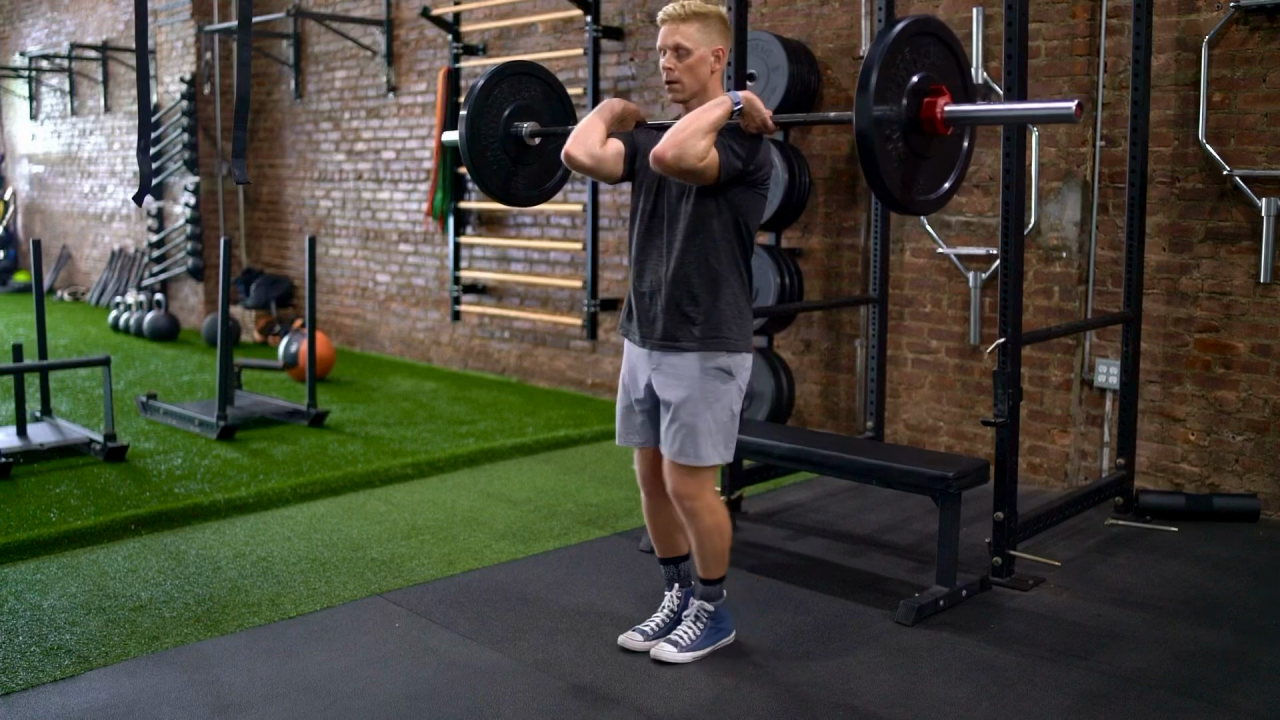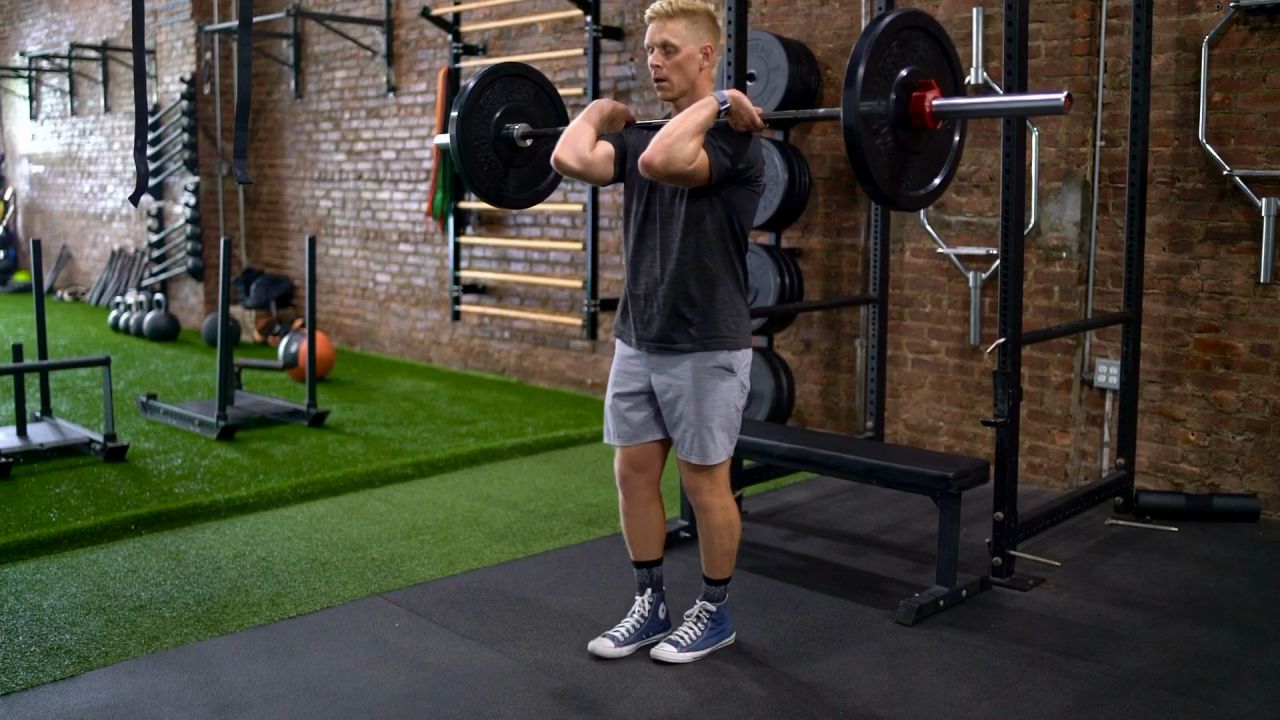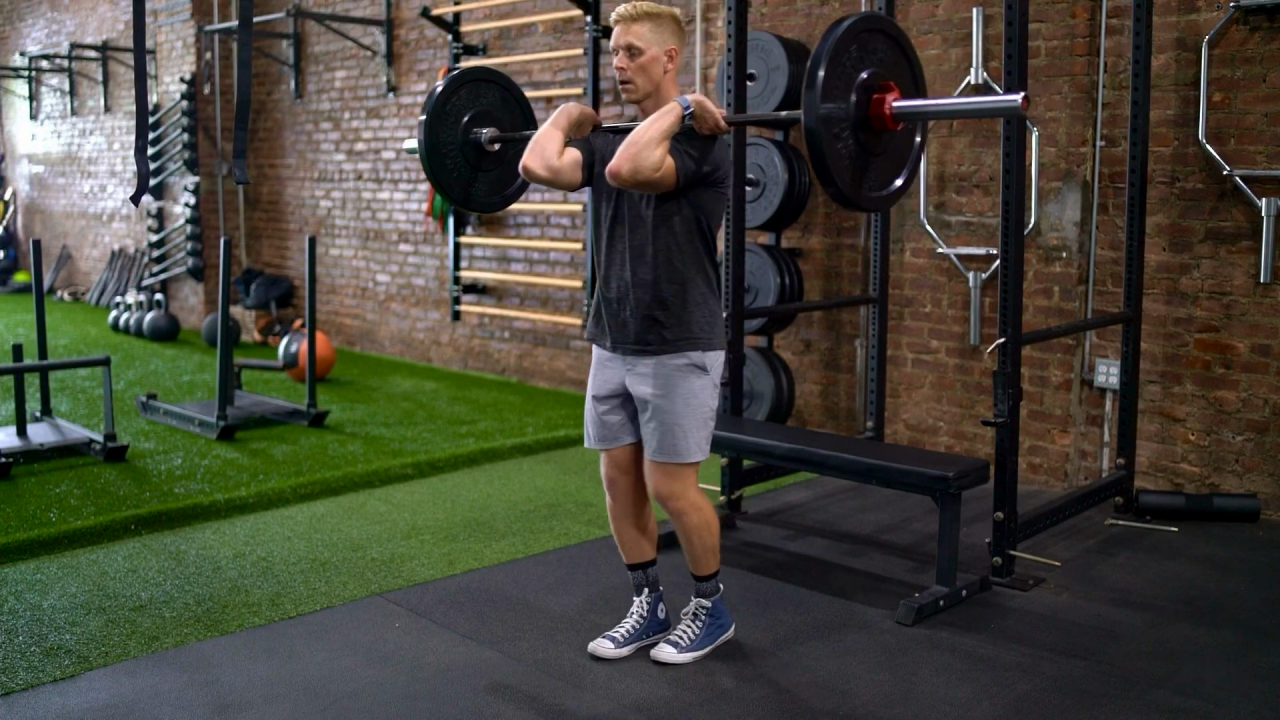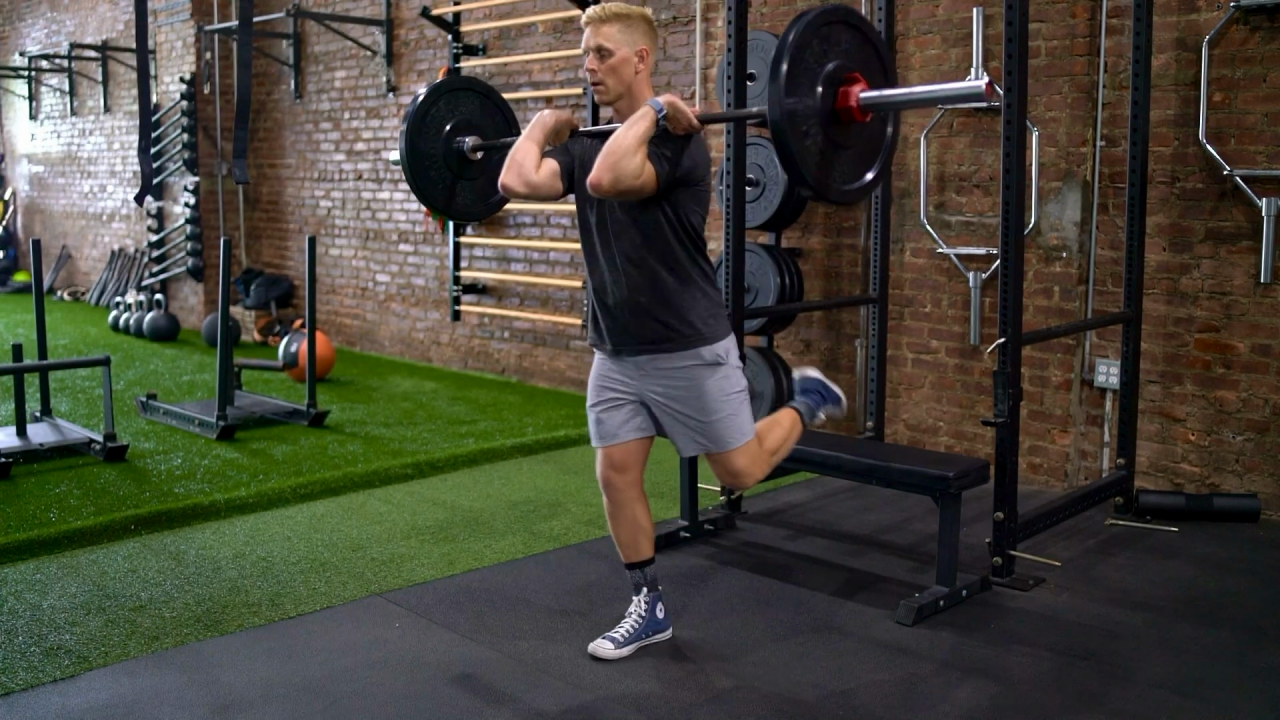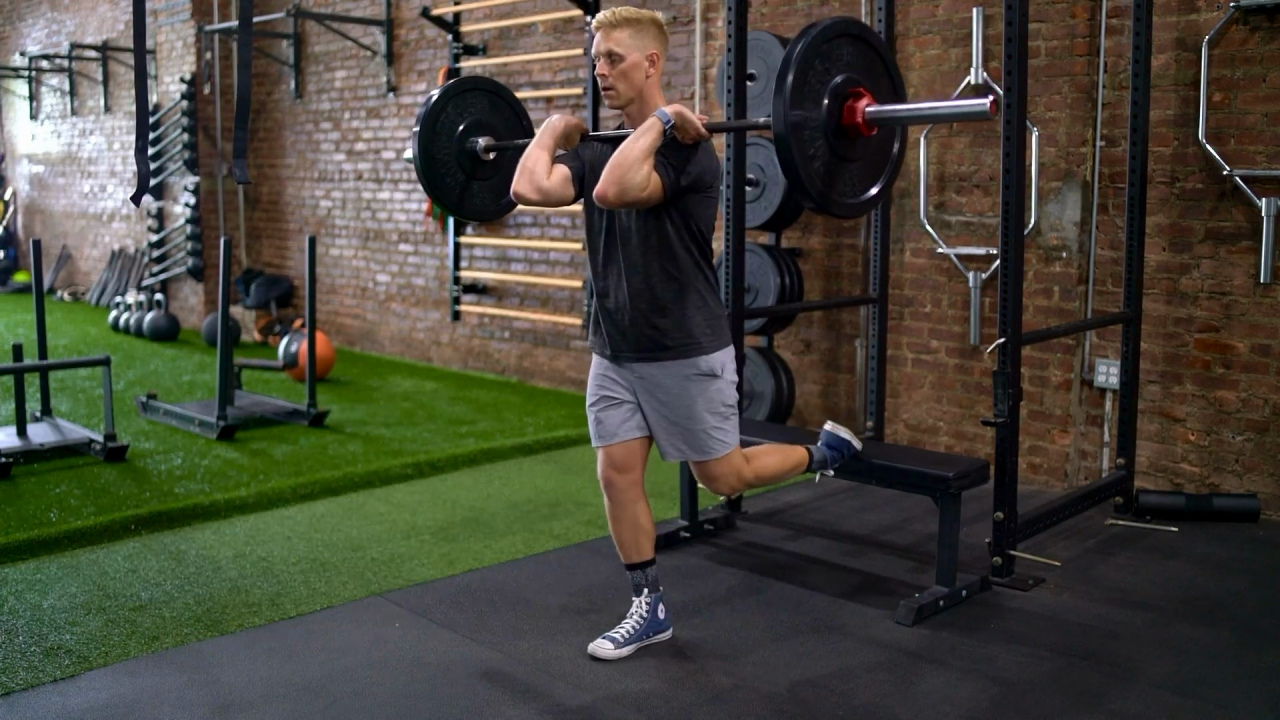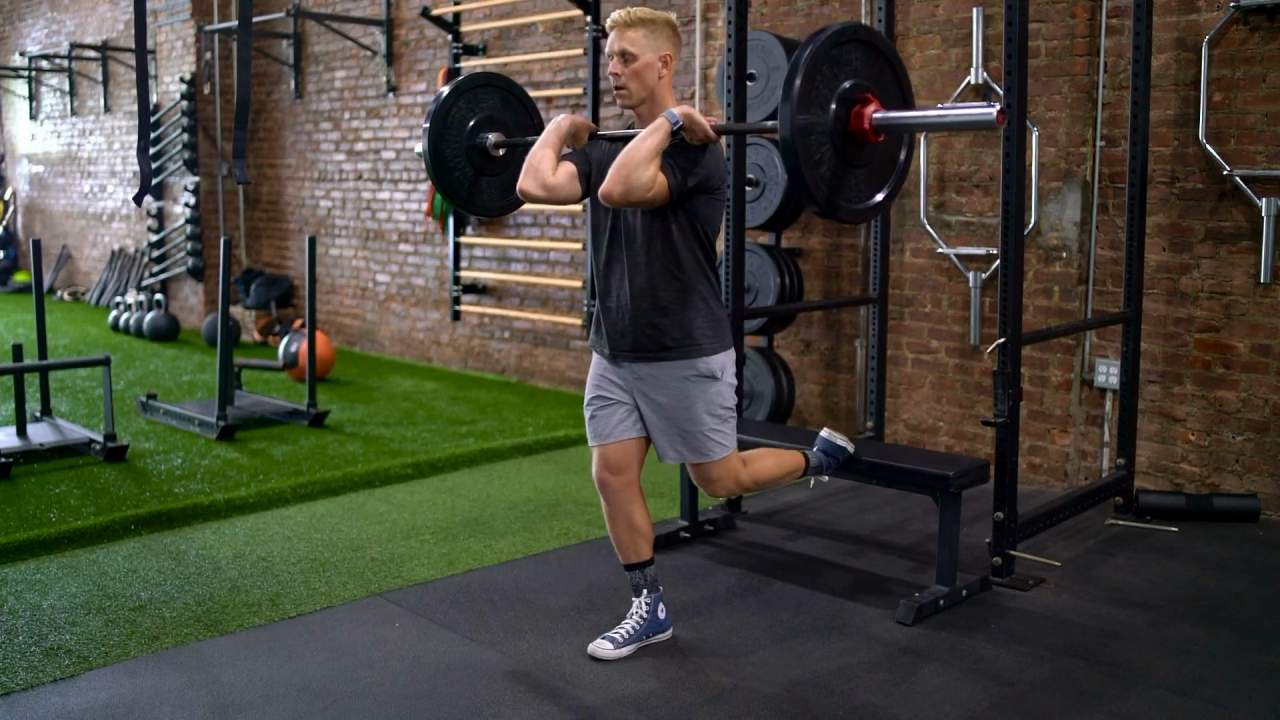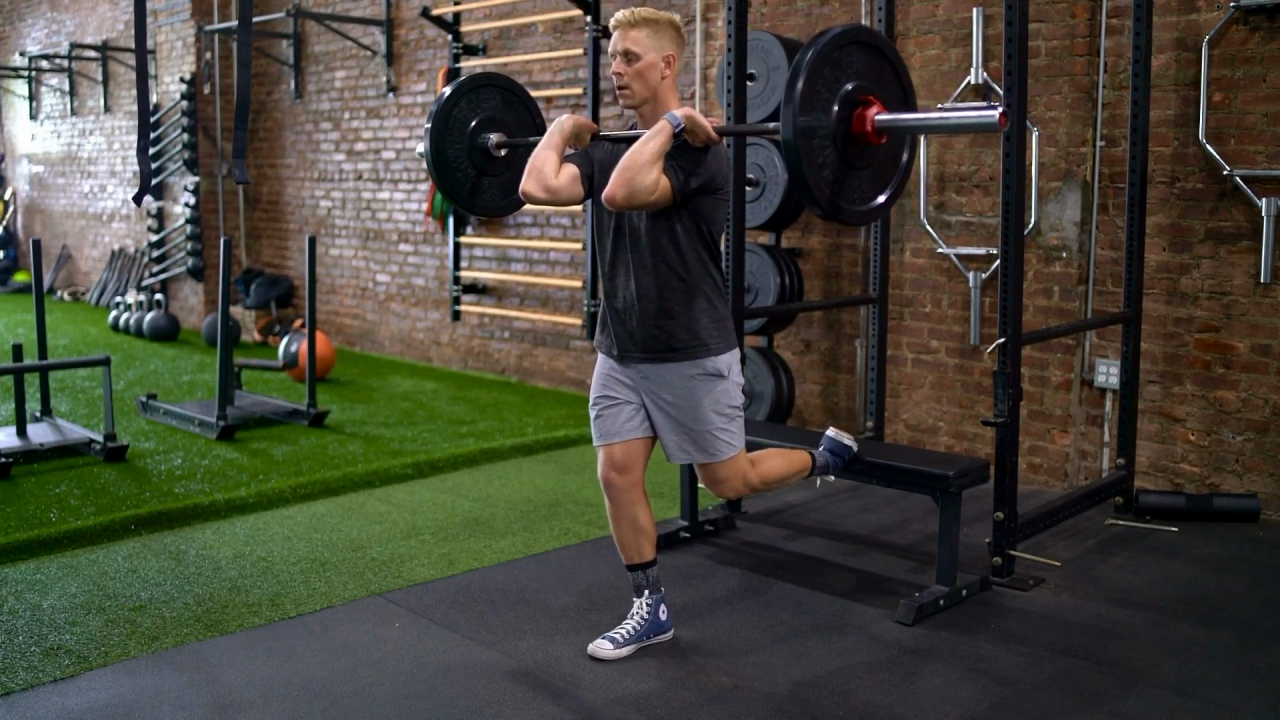
dt=0.7s
person 1, frame 1
left shoulder: (741, 140)
right shoulder: (647, 135)
left elbow: (672, 157)
right elbow: (580, 154)
left wrist: (729, 103)
right wrist: (610, 108)
left hip: (707, 346)
right hip: (644, 337)
left knee: (689, 486)
right knee: (652, 481)
left ankle: (712, 611)
right ankle: (679, 597)
person 1, frame 2
left shoulder: (731, 138)
right shoulder: (639, 134)
left elbow: (660, 161)
right elbow: (570, 159)
left wrist: (716, 103)
right wrist: (601, 110)
left hip: (705, 346)
right hip: (638, 339)
left knee: (705, 485)
right knee: (634, 474)
left ankle: (714, 613)
right ankle: (649, 606)
person 1, frame 3
left shoulder: (699, 141)
right shoulder: (608, 139)
left elbow: (627, 170)
right elbow: (539, 166)
left wrist: (679, 108)
right wrist: (568, 115)
left hip: (679, 347)
right hip: (614, 342)
left knee: (671, 486)
right knee: (619, 479)
left ankle: (710, 609)
right ankle: (648, 606)
person 1, frame 4
left shoulder: (676, 142)
right shoulder: (587, 146)
left elbow: (609, 180)
right elbow: (517, 180)
left wrist: (652, 111)
right wrist: (545, 125)
left hip: (688, 345)
right hip: (618, 349)
left knee: (742, 468)
right knee: (616, 477)
left ankle: (806, 402)
right ankle: (648, 608)
person 1, frame 5
left shoulder: (686, 150)
right shoulder: (598, 151)
left elbow: (613, 192)
right elbow: (530, 189)
left wrist: (658, 120)
right wrist: (553, 129)
left hip: (684, 351)
right hip: (616, 350)
left knee: (723, 477)
right knee: (617, 476)
left ankle: (825, 452)
right ankle: (649, 608)
person 1, frame 6
left shoulder: (695, 150)
right shoulder: (605, 149)
left elbow: (620, 189)
right elbow: (535, 185)
left wrist: (667, 120)
right wrist: (561, 128)
left hip: (685, 352)
right hip: (616, 350)
left knee: (720, 480)
right knee: (613, 475)
left ankle: (822, 455)
right ankle: (649, 609)
person 1, frame 7
left shoulder: (697, 152)
right shoulder: (608, 151)
left elbow: (621, 193)
right elbow: (537, 187)
left wrist: (670, 123)
right wrist: (562, 129)
left hip: (690, 353)
right hip: (620, 350)
left knee: (729, 481)
right knee: (617, 476)
left ankle: (827, 454)
right ankle: (650, 609)
